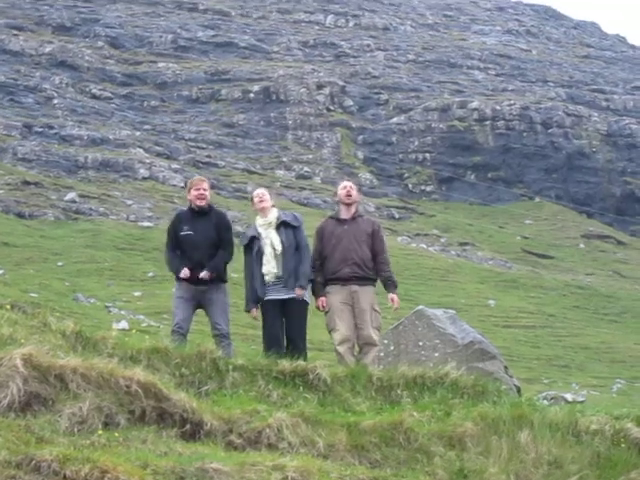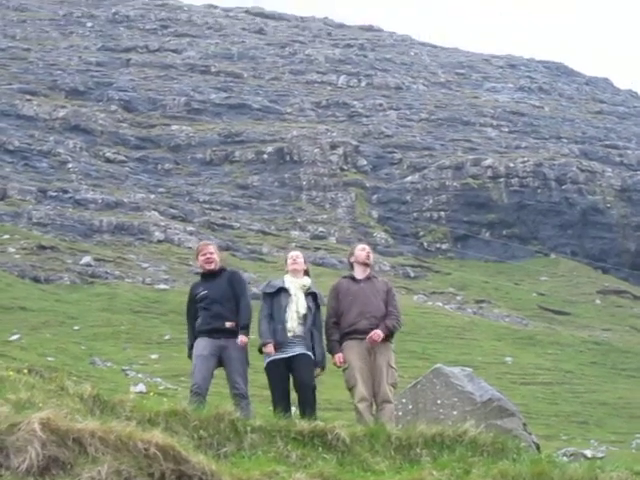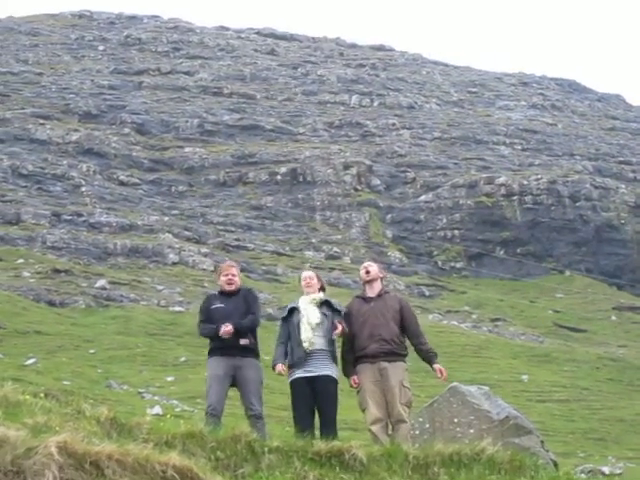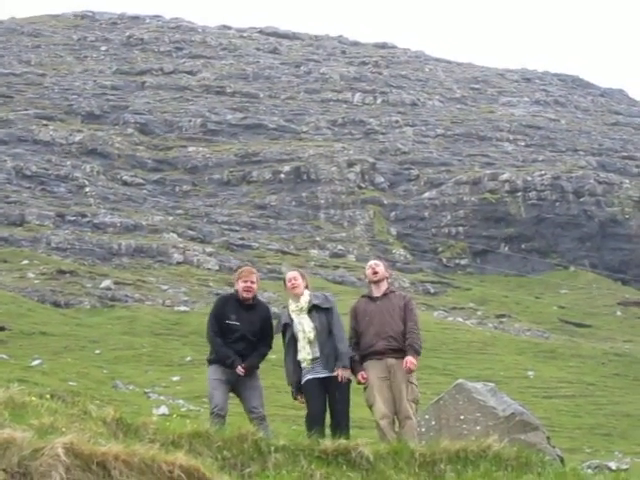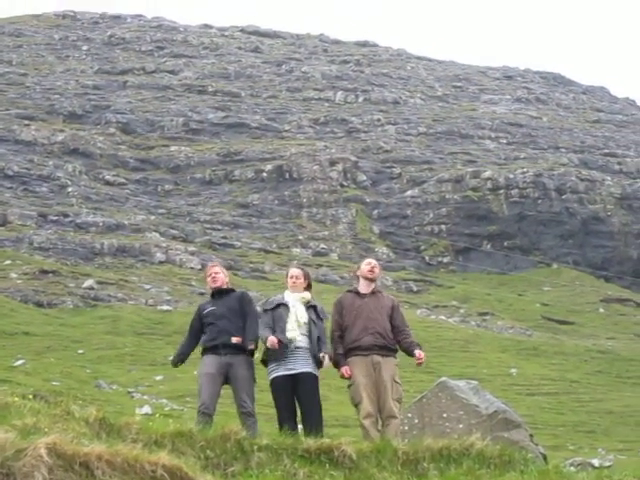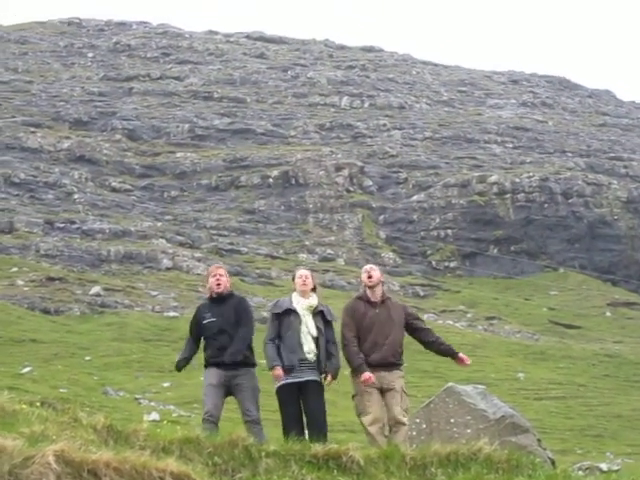
dt=0.7s
person 1, frame 1
left shoulder: (371, 225)
right shoulder: (325, 227)
left elbow: (381, 260)
right elbow: (317, 262)
left wrist: (391, 288)
right wrist: (318, 292)
left hip: (364, 288)
right hip: (335, 289)
left knee: (369, 338)
right knee: (342, 339)
person 1, frame 2
left shoulder: (384, 285)
right shoulder: (340, 286)
left elbow: (394, 315)
right elbow: (331, 321)
left wrist: (383, 330)
right wrist: (334, 349)
left hip: (380, 344)
right hip: (353, 344)
left knee: (385, 395)
right knee: (361, 396)
person 1, frame 3
left shoulder: (397, 301)
right shoulder: (352, 307)
left elbow: (415, 333)
right elbow: (347, 342)
left wrist: (432, 359)
right wrist: (350, 371)
left hip: (395, 364)
right hip: (366, 366)
left knee: (400, 415)
right knee: (375, 418)
person 1, frame 4
left shoulder: (403, 300)
right shoulder: (359, 306)
left elbow: (413, 330)
right elbow: (353, 341)
left wrist: (412, 353)
right wrist: (357, 367)
left hip: (401, 361)
right hip: (373, 364)
left knee: (407, 412)
right knee: (382, 414)
person 1, frame 5
left shoulder: (389, 301)
right shoulder: (343, 301)
left elbow: (401, 331)
right elbow: (336, 335)
left wrist: (414, 349)
right wrist: (340, 362)
left hip: (386, 359)
right hip: (357, 360)
left knee: (390, 410)
right knee: (366, 411)
person 1, frame 6
left shoulder: (399, 308)
right shoulder: (353, 307)
left elbow: (425, 333)
right elbow: (348, 342)
left wrist: (453, 354)
right wrist: (361, 369)
left hip: (393, 373)
right hip: (367, 373)
left knee: (399, 419)
right knee: (373, 421)
person 2, frame 1
left shoulder: (219, 217)
right shoulder: (180, 218)
left elbow: (227, 249)
right elbow: (172, 249)
left wrist: (212, 271)
right wrist: (178, 268)
left hip: (214, 284)
right hip: (186, 283)
left knee: (221, 331)
right knee: (179, 328)
person 2, frame 2
left shoulder: (233, 277)
right shoulder: (196, 287)
left elbow: (244, 301)
right elbow: (191, 319)
left wrist: (244, 330)
right wrist: (191, 347)
left hip: (233, 339)
right hip: (205, 339)
left knee: (239, 390)
right knee: (198, 388)
person 2, frame 3
left shoulder: (248, 295)
right shoulder: (210, 300)
left elbow: (254, 319)
right elbow: (202, 327)
left wrist: (235, 328)
right wrist: (218, 330)
left hip: (248, 358)
right hip: (219, 358)
left knee: (254, 410)
right knee: (213, 408)
person 2, frame 4
left shoulder: (263, 310)
right shoulder: (223, 302)
left elbow: (266, 344)
right elbow: (213, 336)
left wrist: (249, 364)
right wrist: (233, 361)
left hip: (249, 371)
right hip: (220, 367)
left knee: (257, 414)
right knee: (218, 410)
person 2, frame 5
left shoulder: (241, 297)
right shoulder: (204, 306)
left elbow: (252, 319)
right elbow: (193, 336)
left wrist: (251, 341)
right wrist: (179, 356)
left hip: (239, 356)
right hip: (212, 357)
left knee: (246, 407)
right knee: (205, 407)
person 2, frame 6
left shoulder: (239, 302)
right shoulder: (202, 310)
left elbow: (246, 331)
right elbow: (193, 339)
left wrist: (233, 353)
right wrist: (184, 358)
left hip: (242, 369)
right hip: (214, 369)
left knee: (252, 416)
right knee: (209, 415)
person 3, frame 1
left shoulder: (290, 221)
right shoulder: (252, 234)
left elbow: (304, 250)
right elbow: (250, 269)
left wrist: (302, 282)
right wrist: (251, 302)
left hip: (294, 290)
right hip: (269, 293)
left knee: (296, 337)
right knee: (272, 337)
person 3, frame 2
left shoulder: (312, 294)
right shoulder: (274, 287)
left elbow: (316, 327)
right elbow: (264, 316)
left wrist: (319, 360)
right wrist: (266, 341)
left hip: (301, 348)
right hip: (276, 350)
left knee: (306, 384)
right knee: (280, 398)
person 3, frame 3
left shoulder: (330, 306)
right shoulder: (292, 310)
left elbow: (339, 323)
right elbow: (282, 341)
left wrist: (341, 327)
right wrist: (279, 361)
left hip: (325, 365)
right hip: (300, 368)
left knee: (328, 414)
right knee: (302, 417)
person 3, frame 4
left shoulder: (324, 301)
right shoulder: (287, 317)
left elbow: (338, 332)
right elbow: (290, 353)
left wrist: (344, 362)
right wrist: (295, 386)
left hip: (335, 367)
right hip: (310, 371)
left knee: (340, 414)
right knee: (315, 413)
person 3, frame 5
left shoulder: (313, 307)
right shoulder: (274, 304)
left elbow: (320, 335)
right elbow: (264, 327)
left wrist: (324, 353)
right wrist: (268, 337)
left hip: (305, 362)
right hip: (279, 363)
left knee: (312, 411)
right knee: (285, 415)
person 3, frame 6
left shoulder: (322, 311)
right shoulder: (281, 307)
left elbow: (331, 342)
right elbow: (270, 339)
left wrist: (332, 369)
right wrist: (274, 364)
left hip: (312, 374)
right hip: (287, 373)
left knee: (317, 418)
right knee: (291, 423)
